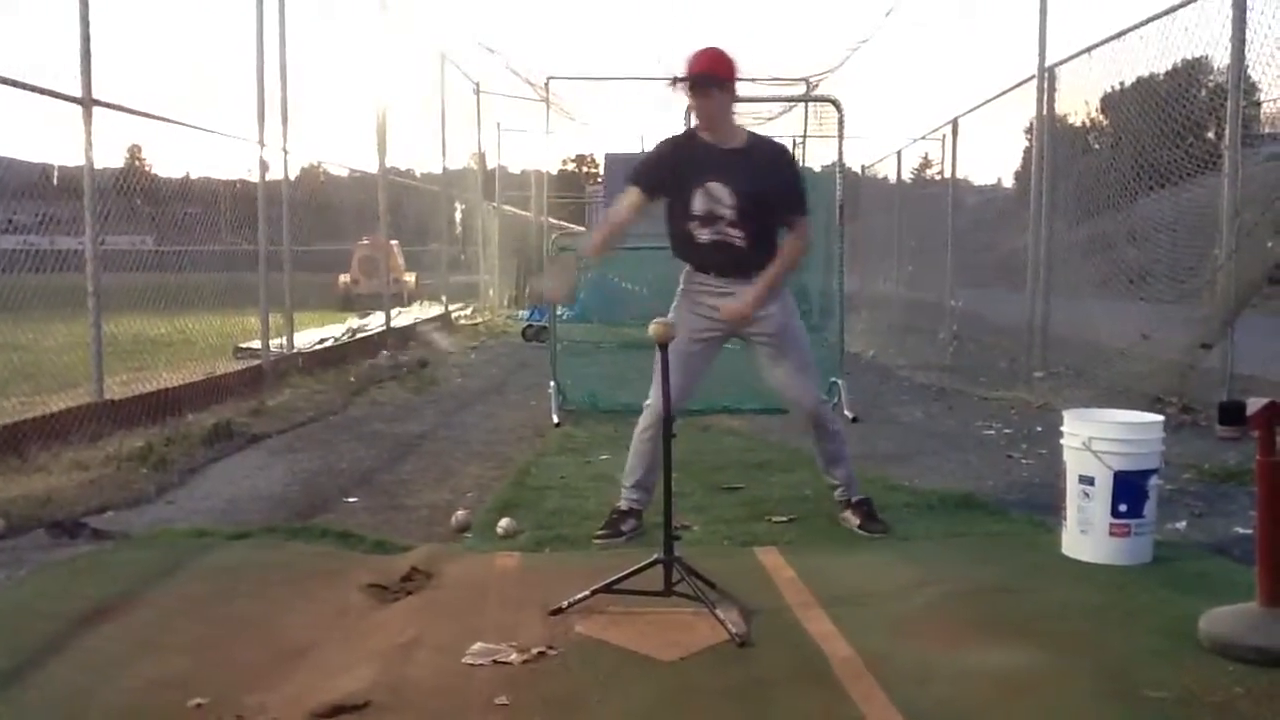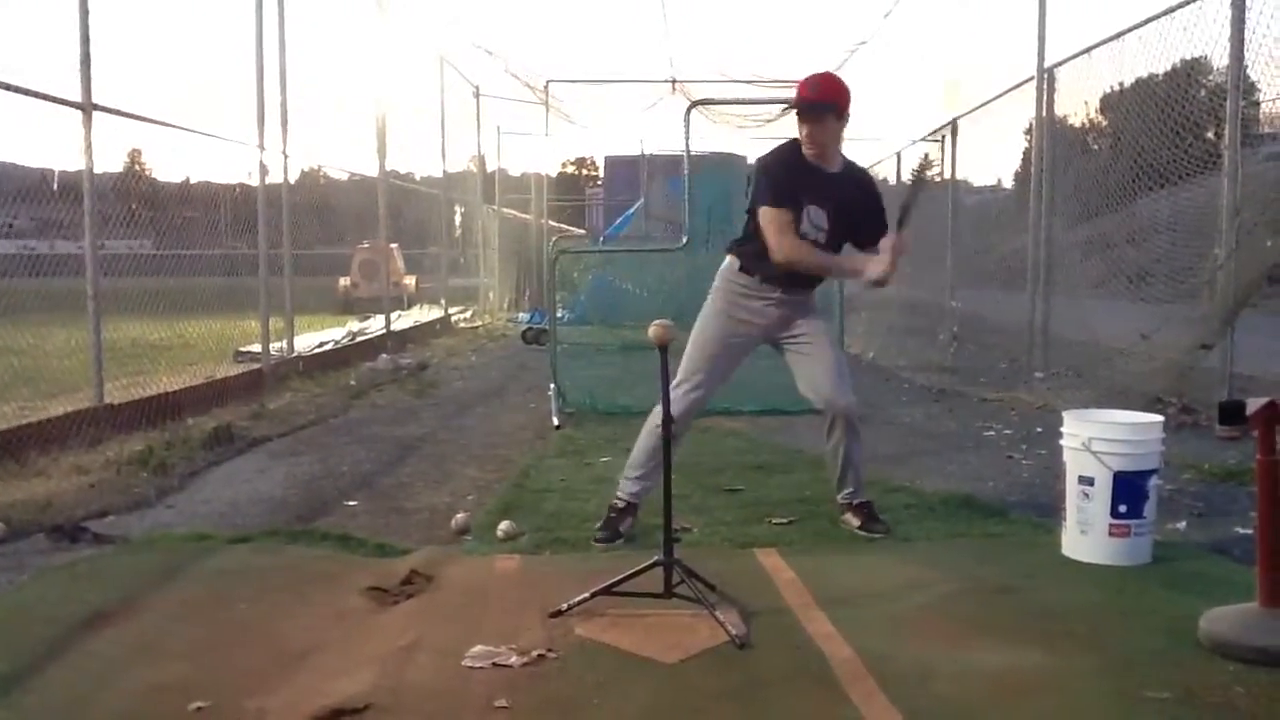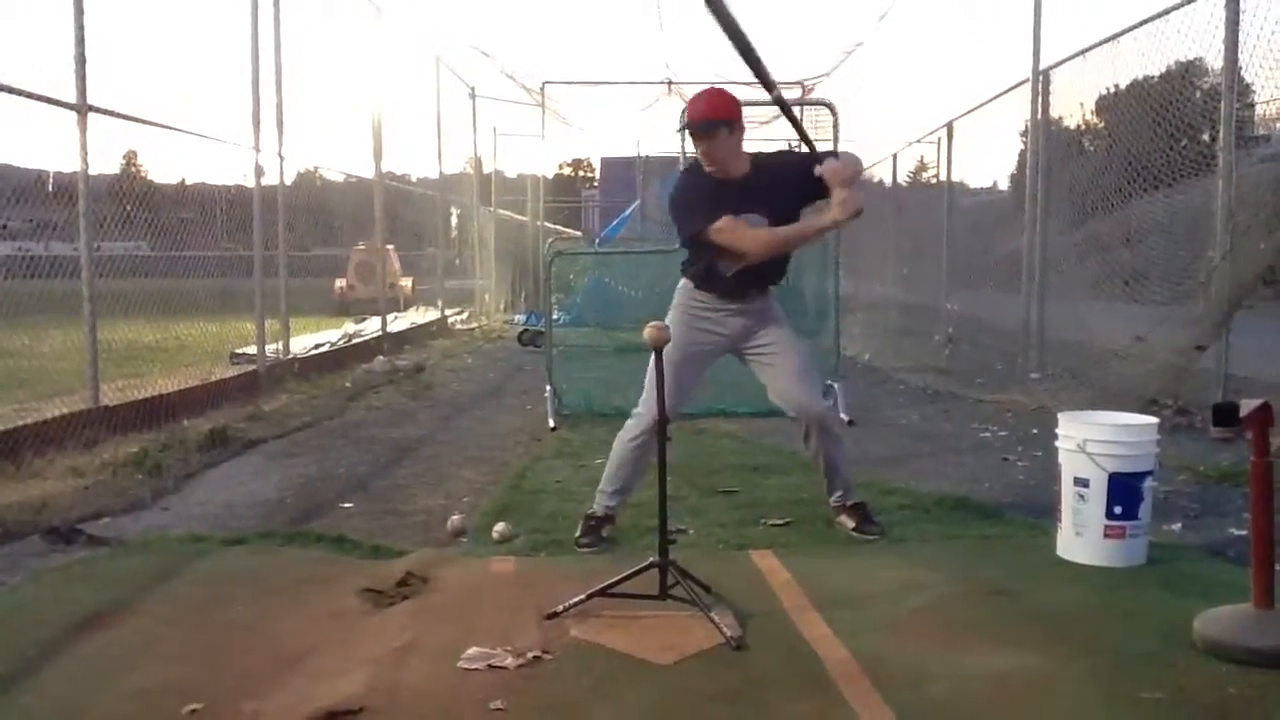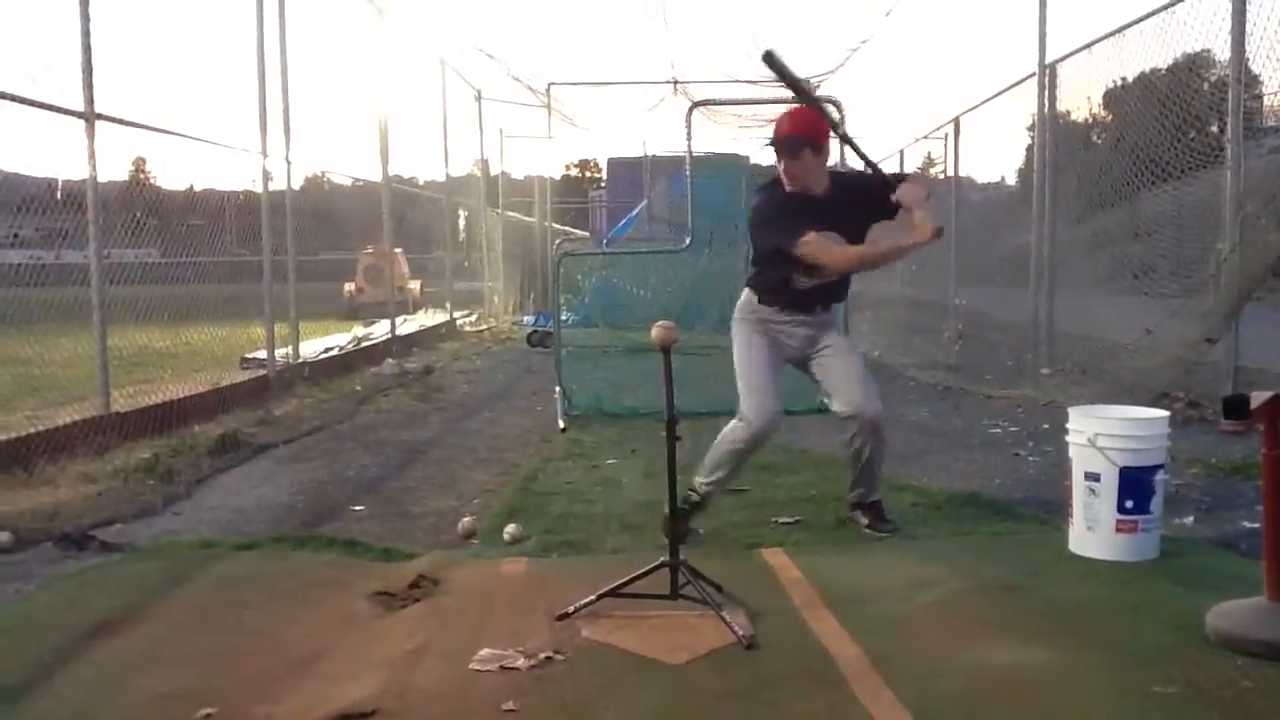
dt=0.5s
person 1, frame 1
left shoulder: (772, 159)
right shoulder: (674, 155)
left elbow: (798, 237)
right elbow: (624, 213)
left wrist: (757, 293)
right wrist: (573, 263)
left hip: (765, 292)
right hip: (700, 290)
left knee: (809, 401)
right knee: (662, 403)
left ankle: (849, 497)
right ankle: (632, 505)
person 1, frame 2
left shoulder: (860, 188)
right shoulder: (777, 166)
left elbow: (873, 255)
right elbow: (783, 249)
left wrist: (881, 265)
right wrist: (863, 265)
left hip: (798, 304)
right hip: (739, 293)
left knee: (841, 402)
right knee: (682, 400)
left ankle: (851, 500)
right ankle: (626, 499)
person 1, frame 3
left shoulder: (780, 170)
right shoulder: (689, 190)
left elbow: (850, 165)
right elbow: (753, 245)
left wrist: (839, 173)
right wrist: (829, 217)
left hip: (758, 310)
right hip: (699, 309)
left knee: (813, 408)
right knee: (652, 414)
left ankle: (843, 501)
right ankle: (602, 511)
person 1, frame 4
left shoulder: (858, 190)
right shoulder: (771, 207)
left elbow: (918, 191)
right elbow: (839, 261)
left wrist: (914, 201)
right wrist: (914, 239)
left hip: (820, 323)
right hip: (764, 319)
left knee: (862, 411)
right knee: (760, 418)
left ankle: (863, 498)
right ankle: (698, 492)
